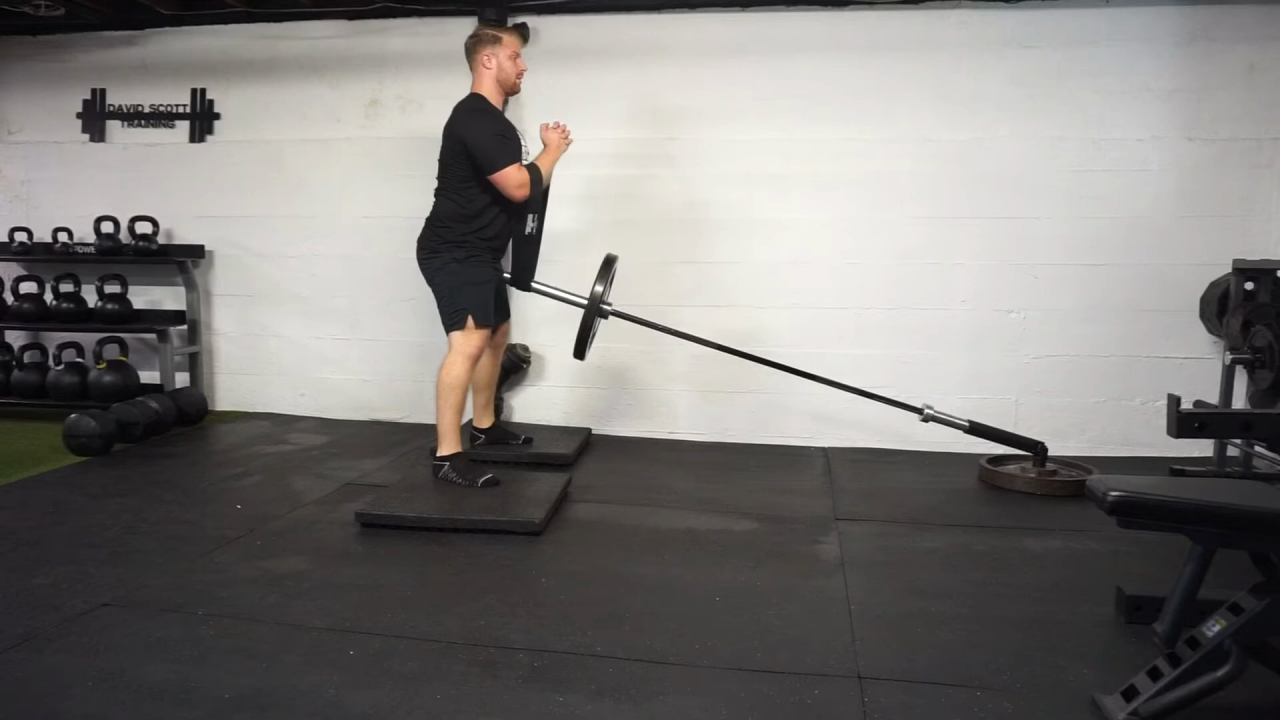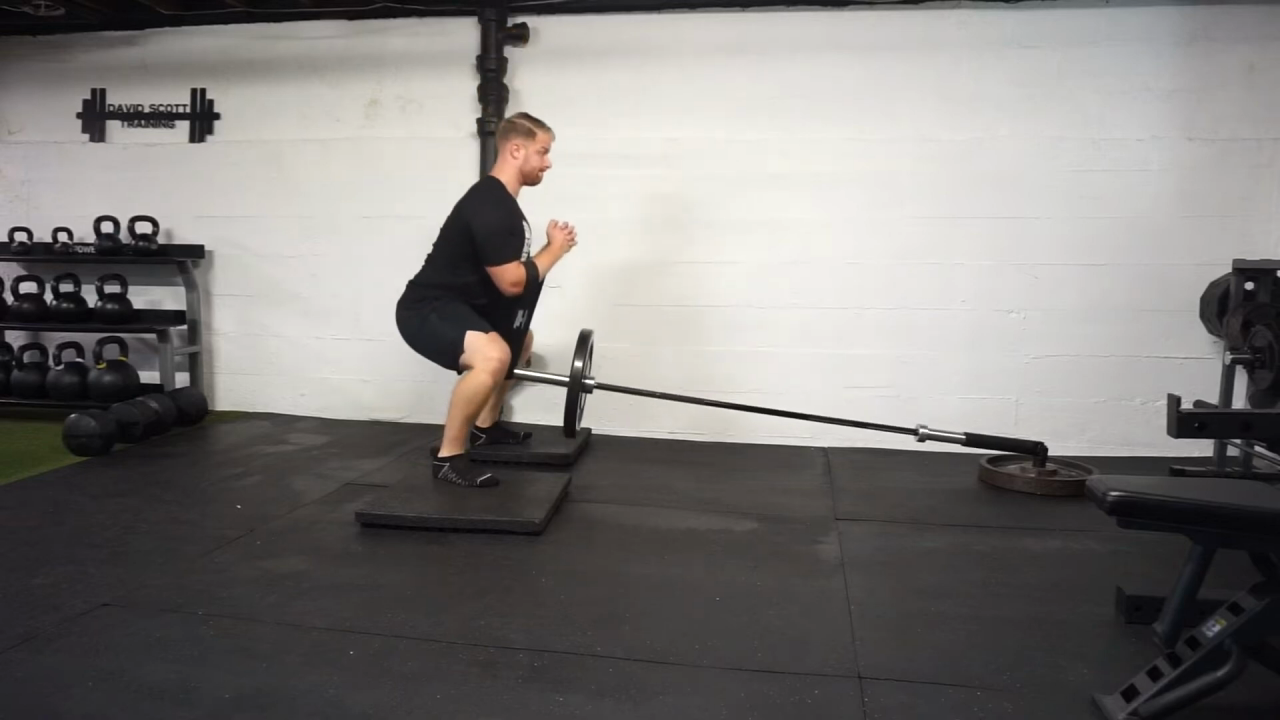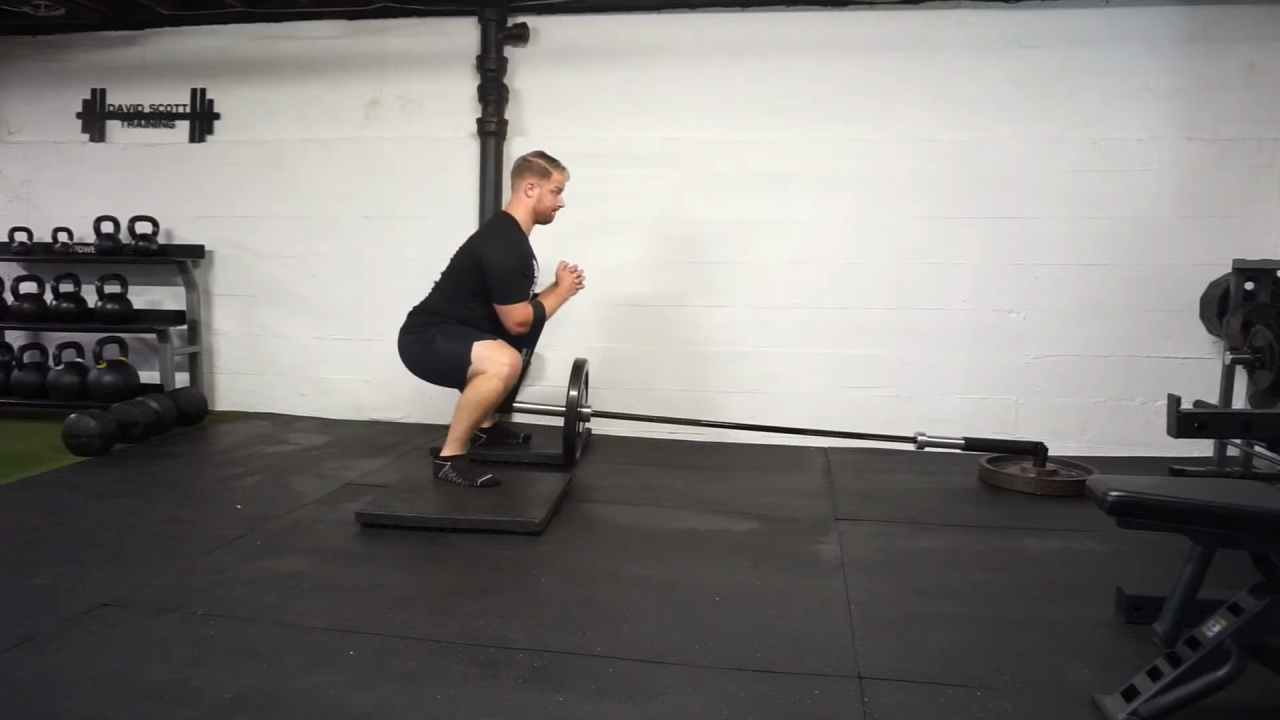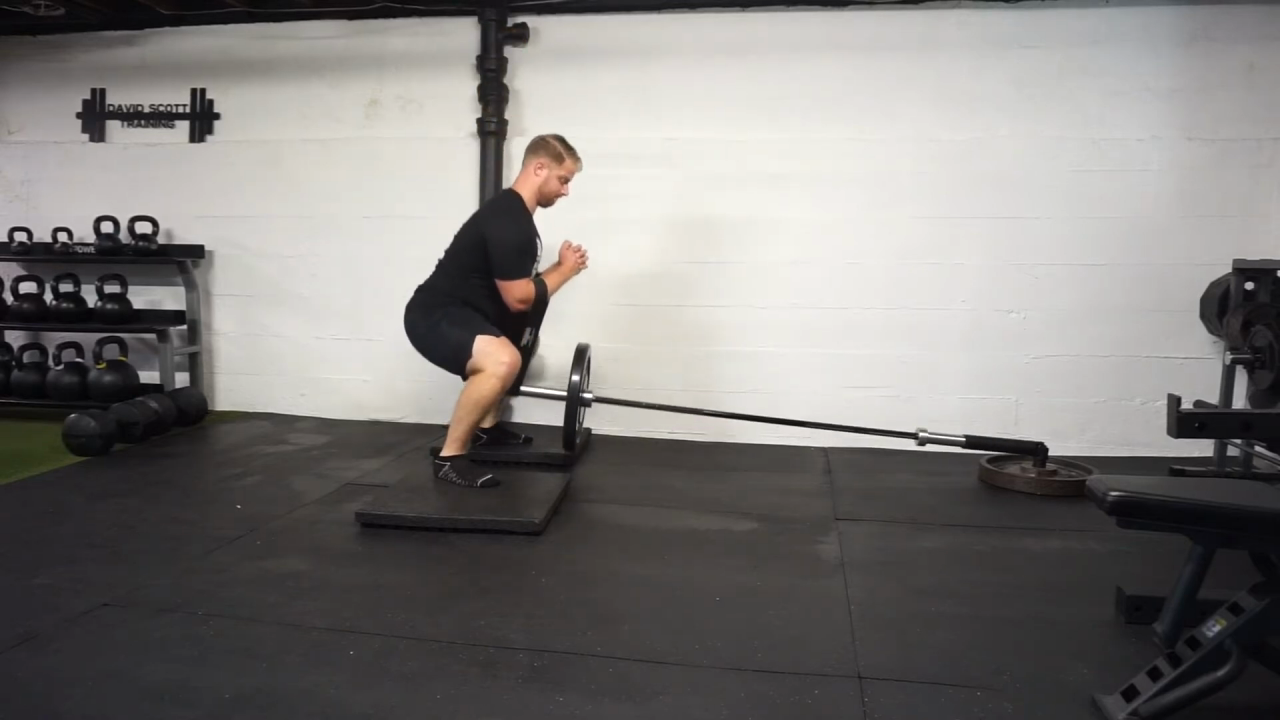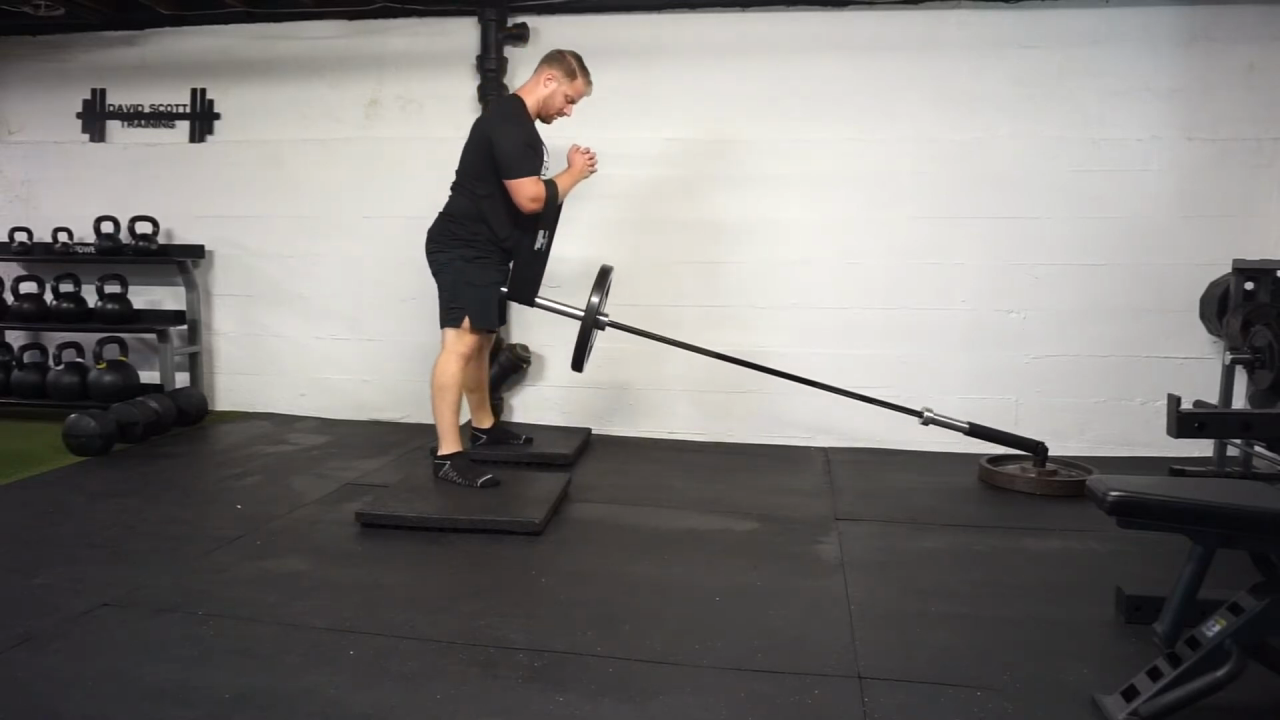
dt=1s
person 1, frame 1
left shoulder: (489, 117)
right shoulder: (475, 118)
right elbow: (519, 186)
right wrist: (553, 149)
left hip: (478, 251)
right hip: (456, 252)
left knee: (495, 335)
right knee: (468, 343)
left ankle: (484, 427)
right ankle: (448, 456)
person 1, frame 2
left shoulder: (501, 201)
right shoulder: (490, 207)
left elbow: (510, 276)
right elbow: (512, 283)
right wrist: (556, 248)
left hip: (462, 303)
right hip: (427, 310)
left knee: (520, 340)
right knee: (493, 356)
left ankle: (485, 426)
right ankle: (449, 457)
person 1, frame 3
left shoulder: (510, 235)
right shoulder: (504, 245)
left elbow: (516, 311)
right elbow: (518, 321)
left wrist: (559, 287)
right wrist: (564, 290)
left hip: (452, 331)
right hip: (427, 338)
left knee: (520, 351)
right knee: (505, 363)
left ankle: (486, 427)
right ankle: (450, 457)
person 1, frame 4
left shoulder: (514, 213)
right shoulder: (508, 222)
left elbow: (516, 290)
right elbow: (519, 298)
left wrist: (561, 268)
right wrist: (565, 270)
left hip: (460, 310)
right hip: (433, 317)
left knee: (519, 346)
right knee: (503, 361)
left ankle: (486, 427)
right ankle: (451, 457)
person 1, frame 5
left shoulder: (515, 120)
right shoulder: (509, 122)
left elbow: (525, 195)
right elbow: (530, 198)
right wrist: (575, 172)
left hip: (484, 250)
right hip: (464, 250)
left knee: (480, 342)
right knee: (461, 345)
left ankle: (484, 427)
right ankle: (448, 455)
